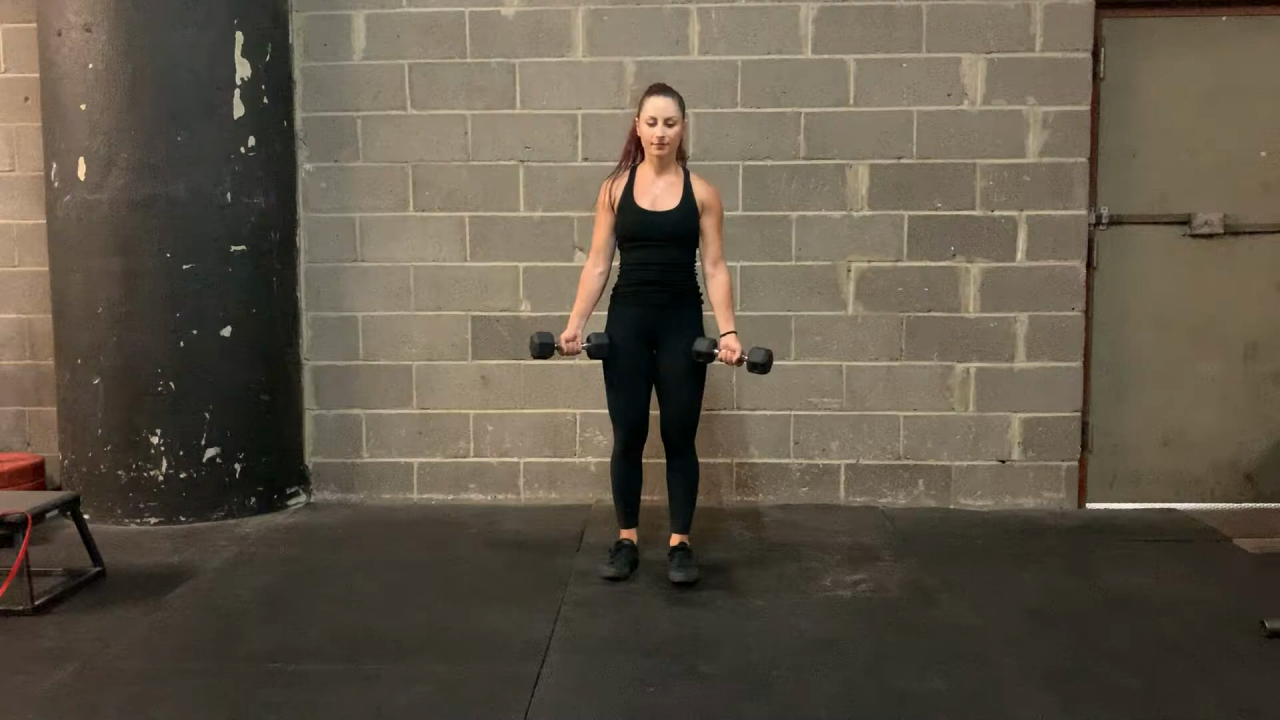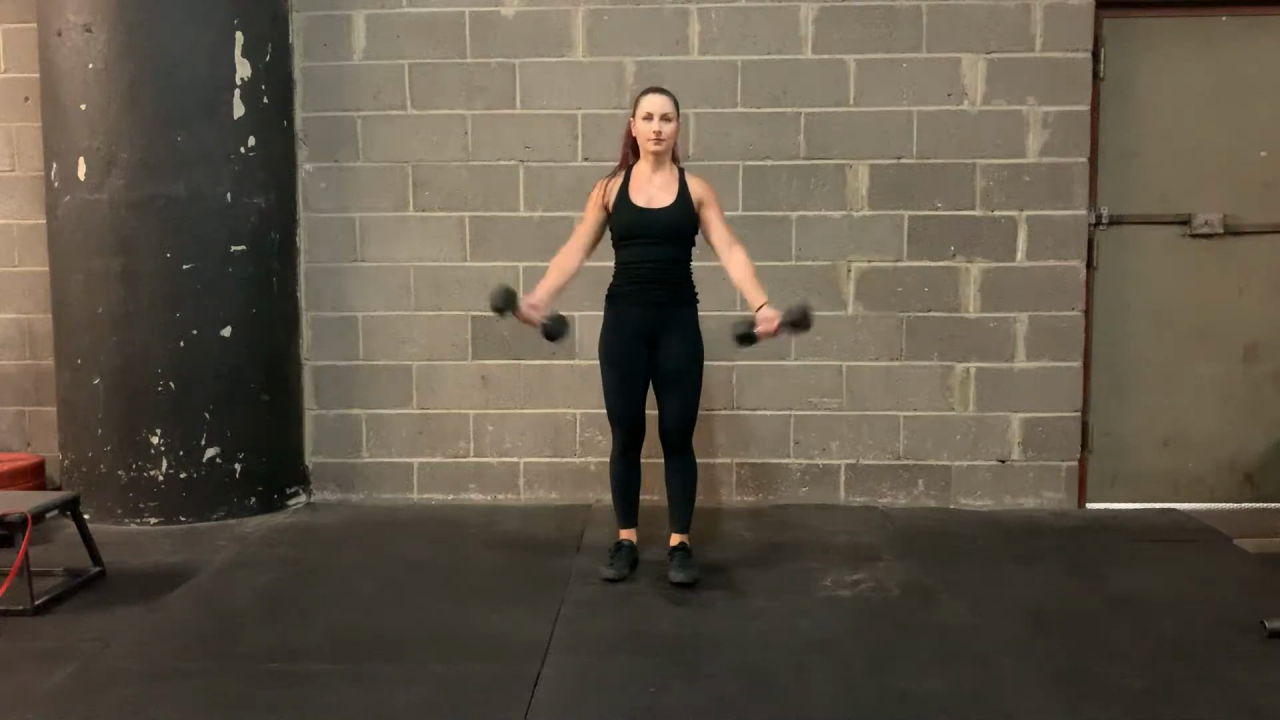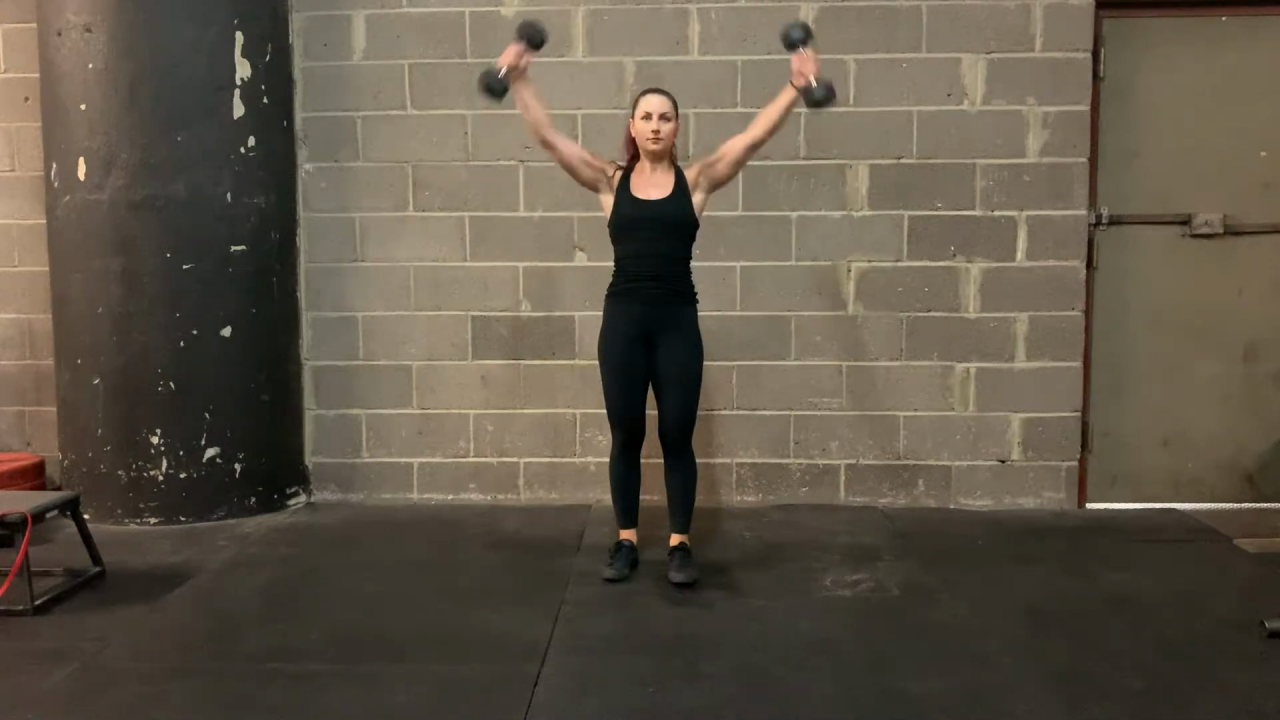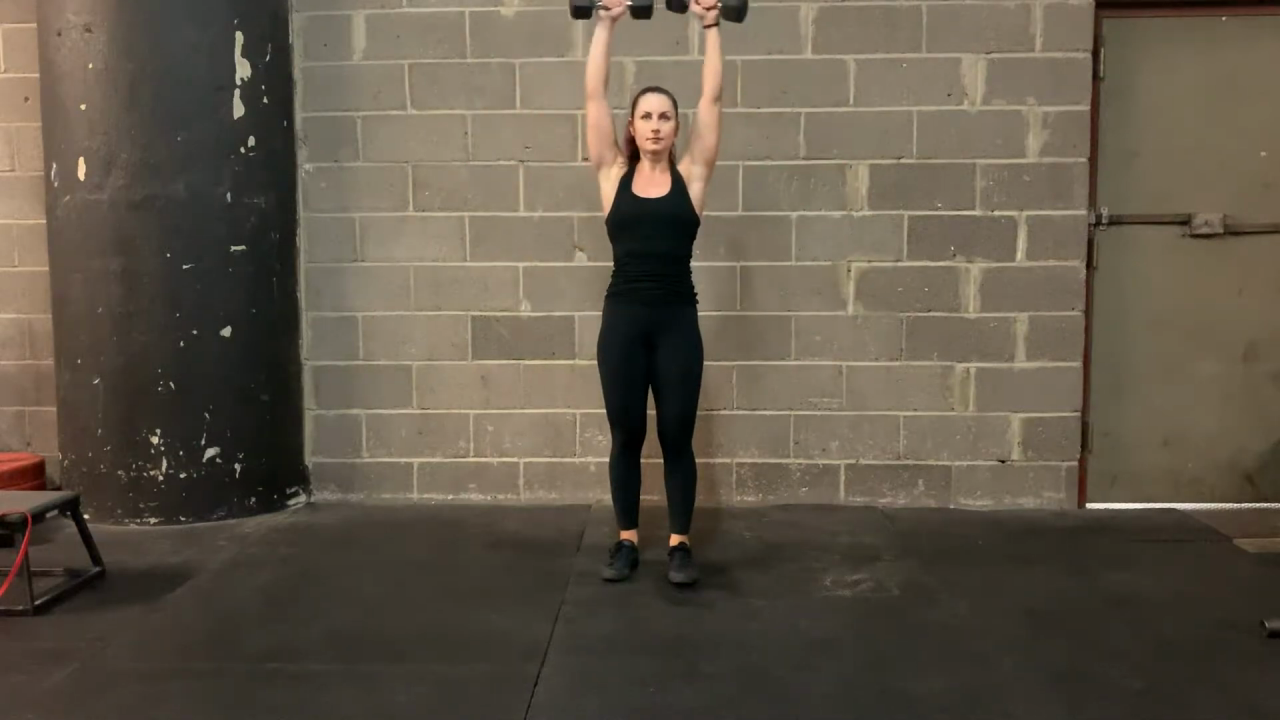
dt=0.5s
person 1, frame 1
left shoulder: (702, 192)
right shoulder: (615, 187)
left elbow: (714, 266)
right elbow: (598, 262)
left wrist: (728, 329)
right wrist: (575, 322)
left hip: (682, 320)
right hip: (627, 319)
left knee: (679, 437)
right knee: (627, 437)
left ankle: (680, 543)
right ankle: (626, 540)
person 1, frame 2
left shoulder: (695, 188)
right shoulder: (610, 186)
left elbow: (730, 249)
right elbow: (576, 248)
left wrist: (760, 303)
right wrist: (540, 296)
left hip: (678, 319)
right hip: (623, 320)
left knee: (677, 435)
right knee: (626, 435)
left ankle: (680, 543)
right ankle: (626, 540)
person 1, frame 3
left shoulder: (695, 182)
right shoulder: (610, 181)
left elbow: (752, 137)
right elbow: (549, 136)
left wrist: (794, 88)
right wrist: (519, 80)
left hip: (676, 320)
right hip: (623, 319)
left knee: (677, 436)
right knee: (626, 434)
left ankle: (679, 542)
right ankle: (625, 539)
person 1, frame 4
left shoulder: (691, 177)
right shoulder: (614, 175)
left elbow: (712, 98)
right elbow: (595, 95)
left hip: (677, 321)
right hip: (622, 319)
left knee: (677, 437)
right knee: (626, 436)
left ankle: (679, 543)
right ankle: (626, 540)
